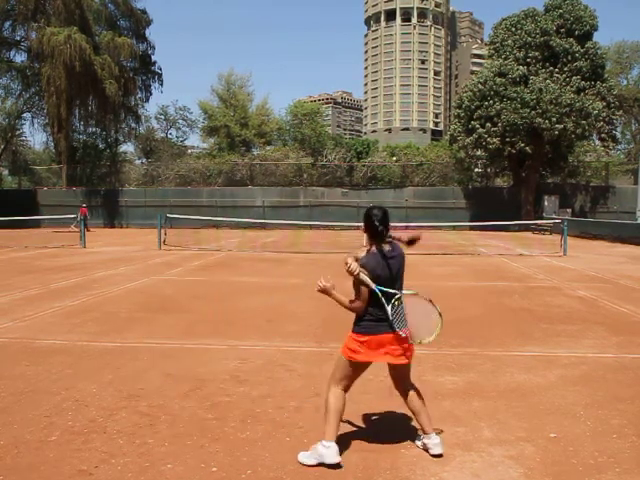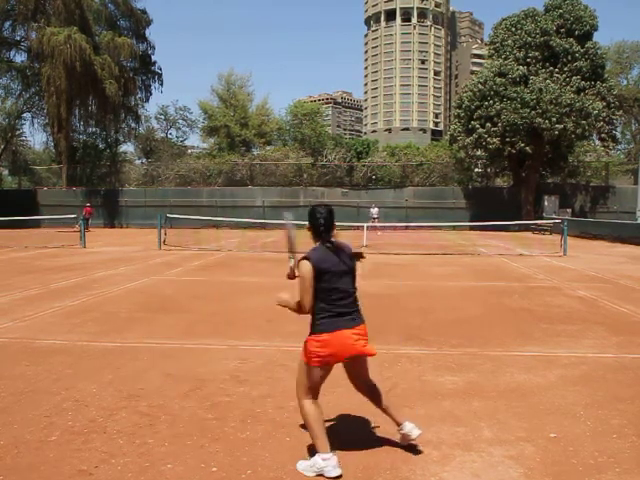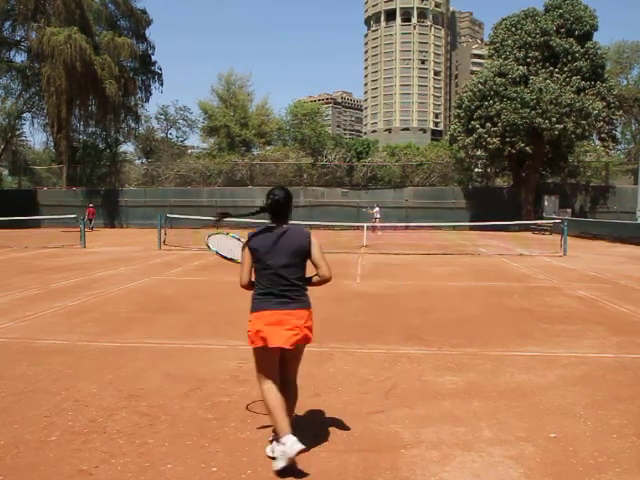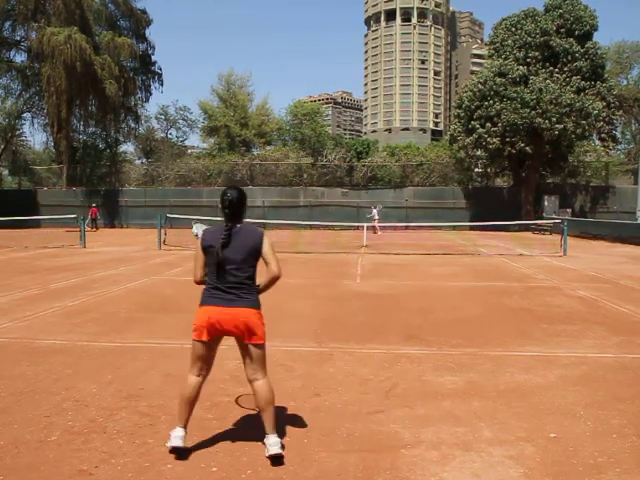
dt=0.3s
person 1, frame 1
left shoulder: (366, 265)
right shoulder: (396, 249)
left elbow: (358, 307)
left wrist: (330, 292)
right wrist: (354, 261)
left hip: (367, 336)
right hip: (396, 332)
left knee: (337, 387)
right knee: (406, 387)
left ankle: (327, 447)
right ankle: (431, 438)
person 1, frame 2
left shoulder: (309, 261)
right shoulder: (346, 251)
left elbow: (305, 307)
left wrist: (287, 302)
left hip: (326, 335)
right hip: (356, 330)
left knee: (305, 396)
right knee: (363, 382)
right ankle: (404, 426)
person 1, frame 3
left shoulder: (253, 239)
right shoulder: (305, 236)
left elbow: (245, 282)
right elbow: (325, 275)
left hip: (264, 315)
right hip: (298, 314)
left knee: (268, 380)
right knee: (288, 378)
left ankle: (287, 440)
right ankle: (283, 438)
person 1, frame 4
left shoulder: (206, 236)
right shoulder: (256, 236)
left elbow: (198, 278)
right elbow: (275, 272)
left hip: (211, 311)
right hip: (245, 311)
left knee: (197, 373)
right knee: (258, 375)
left ankle: (179, 432)
right ankle: (272, 438)
